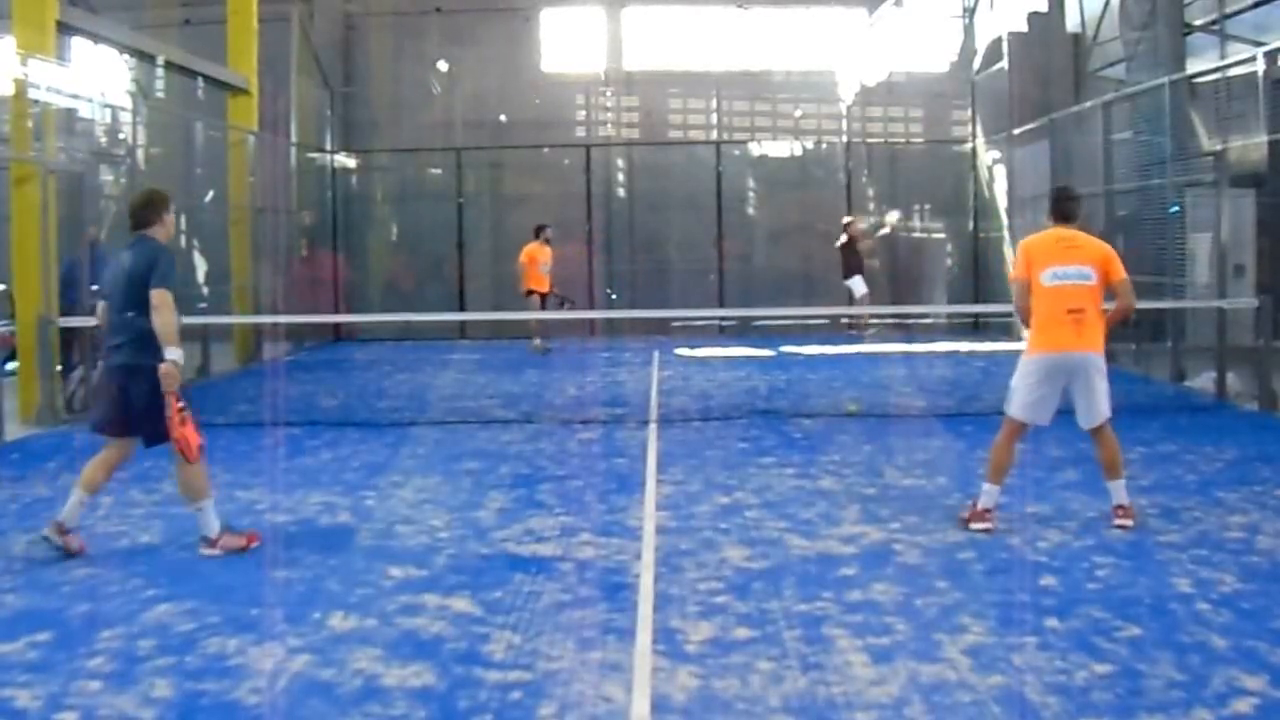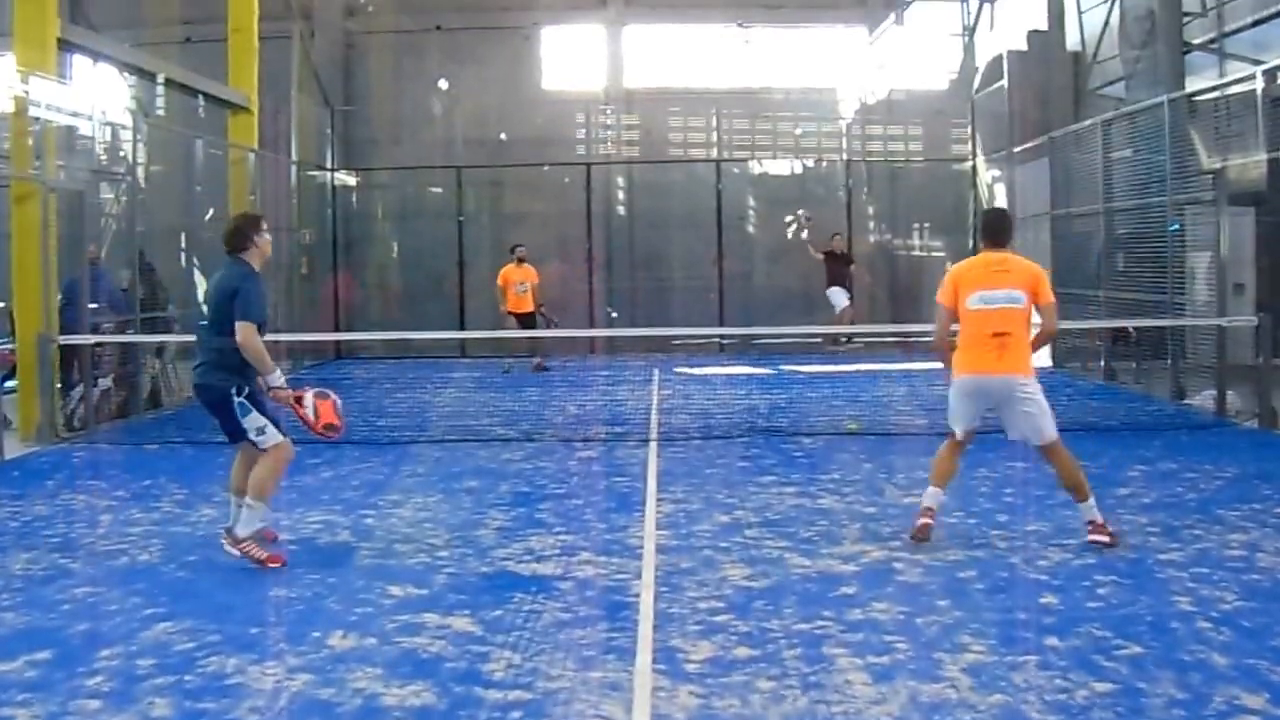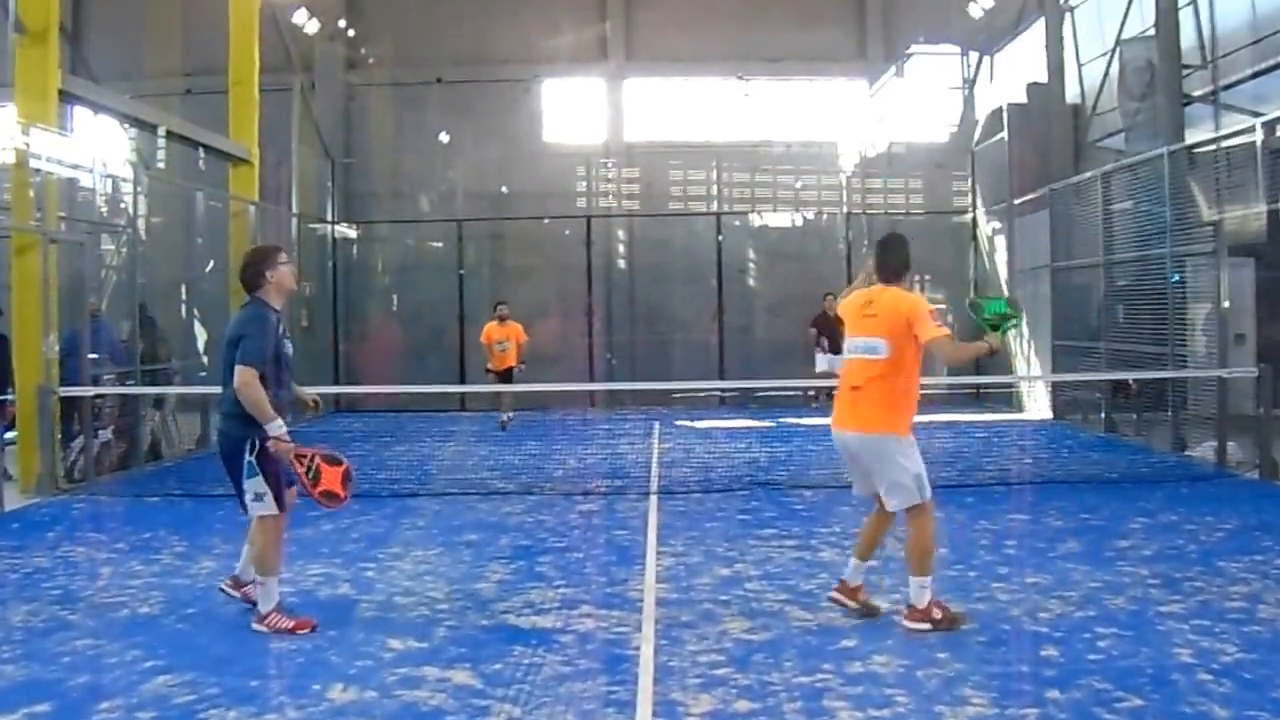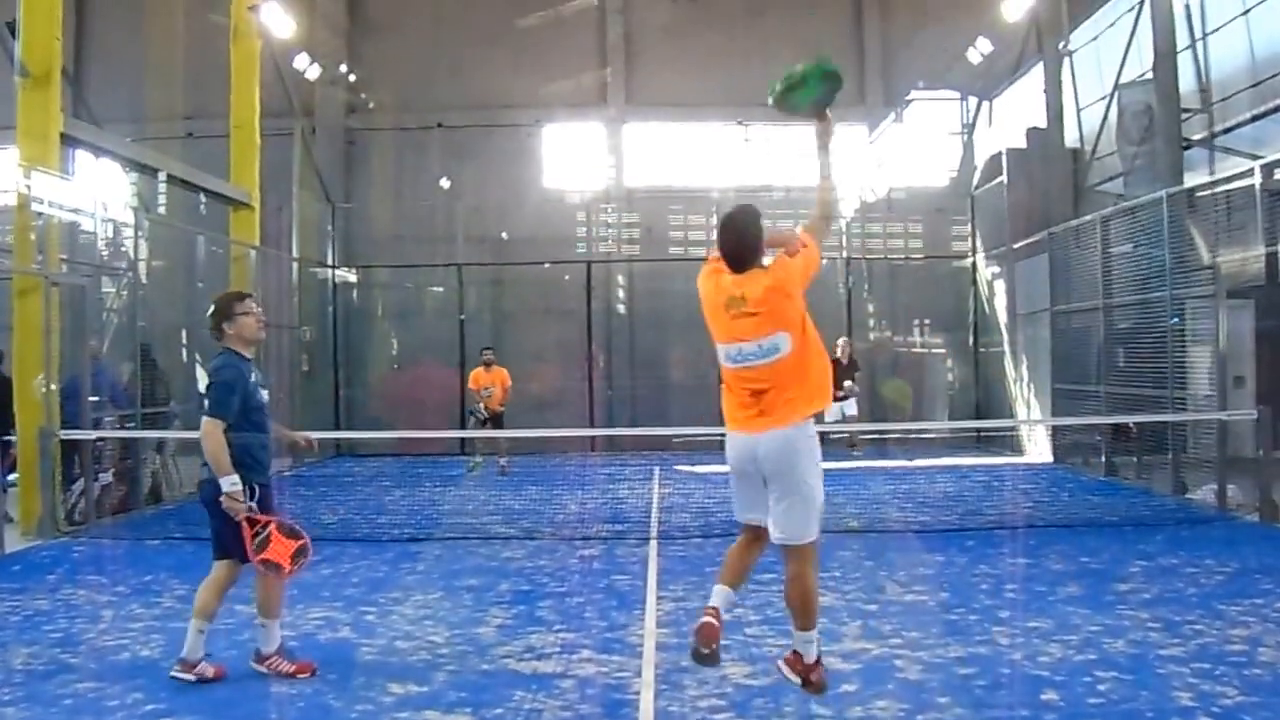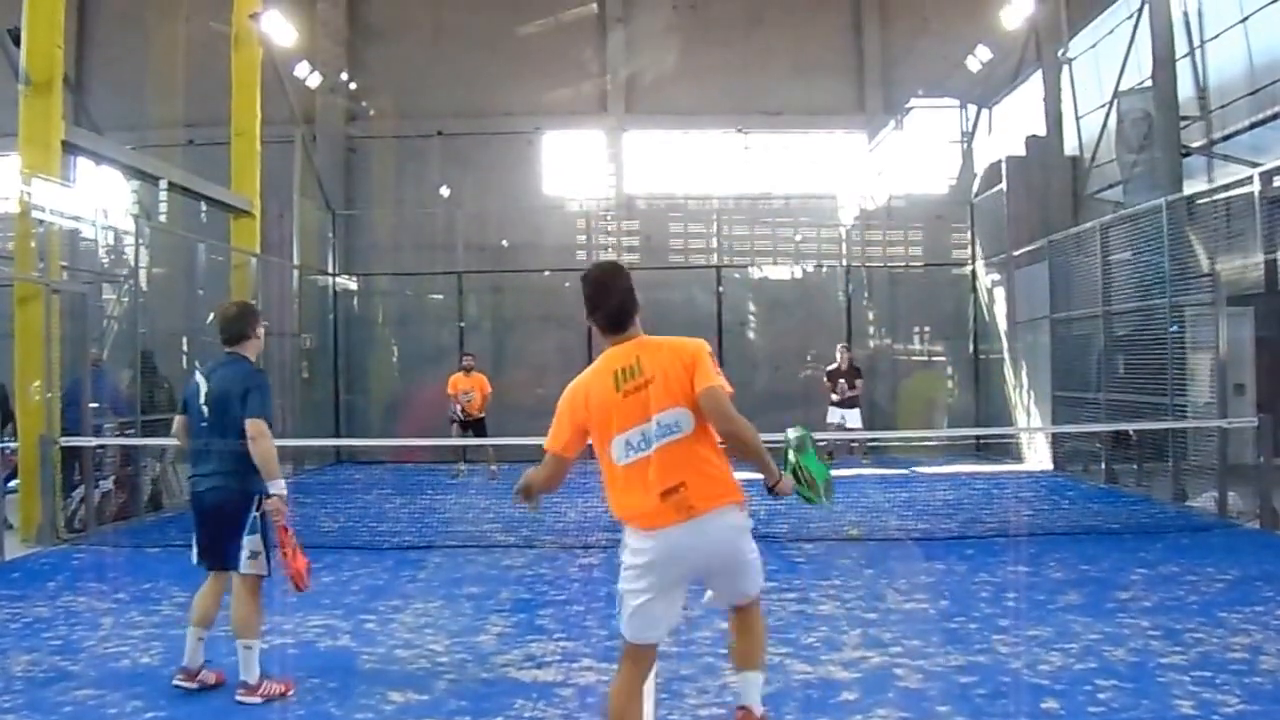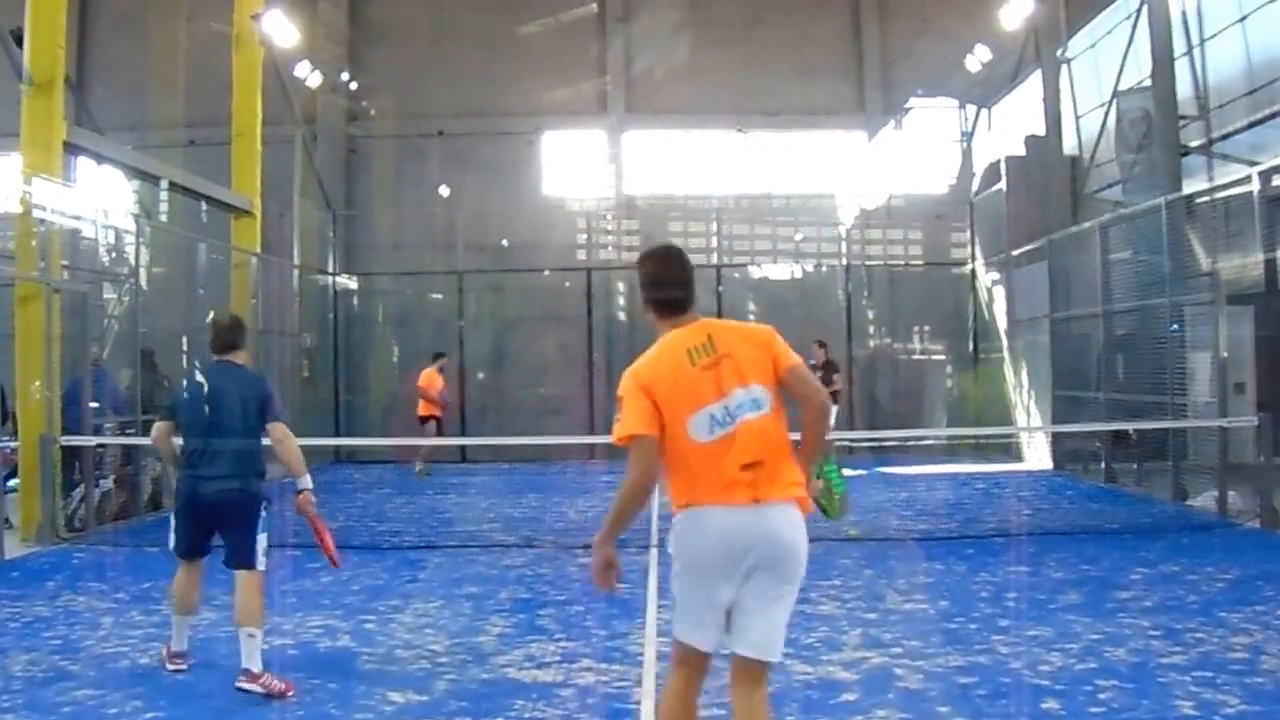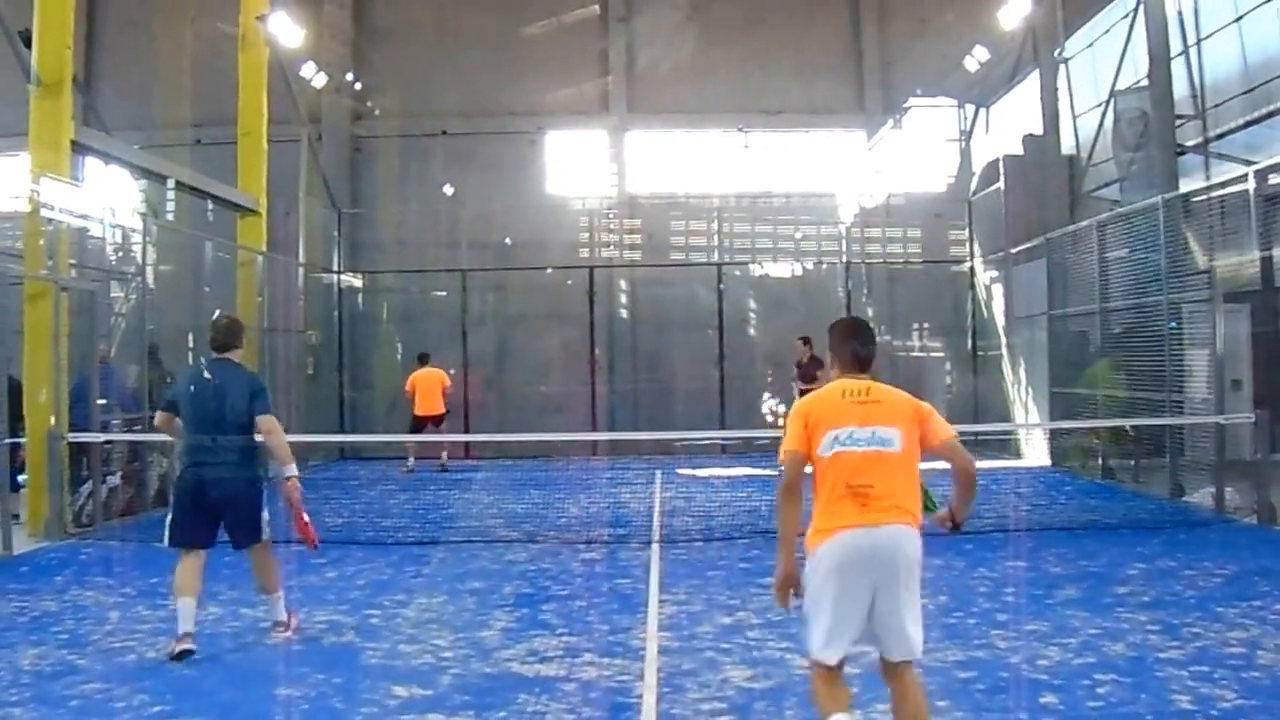
dt=0.5s
person 1, frame 1
left shoulder: (1030, 246)
right shoulder: (1102, 250)
left elbow: (1021, 302)
right elbow: (1127, 303)
left hip: (1042, 351)
right hip: (1087, 352)
left knee: (1011, 429)
right knee: (1101, 429)
left ankle: (984, 508)
right ankle: (1121, 506)
person 1, frame 2
left shoulder: (958, 272)
right shoulder: (1033, 272)
left elbow: (940, 332)
right elbow: (1051, 326)
left wrist: (952, 365)
left hip: (968, 374)
right hip: (1015, 375)
left knee: (955, 441)
right knee: (1054, 450)
left ankle: (927, 512)
right ankle: (1096, 523)
person 1, frame 3
left shoulder: (855, 302)
right shoulder: (912, 305)
right elbow: (946, 351)
left wrist: (865, 279)
right wrist: (987, 346)
left hip: (844, 428)
right hip: (882, 430)
left knee: (884, 509)
right knee: (920, 513)
left ankle: (850, 584)
right ankle: (921, 606)
person 1, frame 4
left shoulder: (710, 287)
right shoulder: (782, 281)
left elbow: (729, 248)
right elbow: (822, 214)
left wrist: (776, 238)
right wrist: (823, 149)
left hip: (741, 439)
right hip: (789, 437)
left knee: (753, 535)
right knee: (801, 553)
left ankle: (713, 612)
right ankle: (805, 656)
person 1, frame 5
left shoulder: (580, 392)
right shoulder: (690, 353)
left elbow: (548, 479)
right elbow: (730, 426)
left wrist: (525, 486)
right wrist: (774, 476)
left hip: (652, 540)
right hip: (717, 521)
left knee: (635, 663)
right knee: (746, 606)
person 1, frame 6
left shoulder: (642, 375)
right shoulder: (758, 336)
left elbow: (643, 477)
right elbow: (817, 402)
left wrist: (604, 542)
right wrist: (803, 468)
left hip: (706, 525)
right hip: (781, 521)
left knee: (688, 663)
right knee: (750, 680)
person 1, frame 7
left shoulder: (810, 405)
right shoulder: (913, 407)
left elbow: (790, 483)
right elbow: (965, 466)
left wrist: (786, 557)
right wrist: (958, 513)
left hip: (836, 544)
right hip: (897, 538)
left knee: (825, 671)
right knee: (899, 670)
person 2, frame 1
left shoulder: (120, 259)
right shoulder: (160, 254)
left elbow: (102, 314)
right elbow: (160, 305)
right wrist: (172, 356)
left hip: (117, 363)
right hip: (147, 365)
left knee: (118, 448)
left ankle: (64, 524)
right ankle: (212, 535)
person 2, frame 2
left shoulder: (223, 277)
right shoulder: (247, 279)
right elbow: (246, 337)
left wrist: (257, 375)
right wrist: (276, 380)
left hip: (215, 378)
right hip: (227, 382)
left knee: (252, 449)
right knee: (279, 448)
left ankle: (239, 526)
right ankle: (244, 534)
person 2, frame 3
left shoulder: (269, 317)
right shoulder: (257, 321)
right elbow: (244, 383)
left wrist: (297, 392)
right wrist: (277, 430)
left hip: (259, 433)
right hip: (249, 436)
left knee: (281, 503)
right knee: (272, 517)
left ankle: (242, 578)
right ankle: (268, 612)
person 2, frame 4
left shoulder: (243, 368)
right shoulder: (228, 371)
right elbow: (211, 432)
left wrist: (288, 435)
right wrist: (230, 487)
left hip: (249, 483)
right hip: (240, 487)
left knee: (227, 568)
left ankle: (190, 660)
right ankle: (269, 653)
person 2, frame 5
left shoulder: (203, 376)
right shoulder: (251, 376)
left elbow: (180, 428)
right elbow: (257, 435)
right wrist: (277, 488)
left hip: (203, 488)
right hip: (238, 491)
left knee: (218, 577)
right knee: (247, 582)
left ankle: (192, 666)
right ankle: (250, 682)
person 2, frame 6
left shoulder: (189, 384)
right shoulder: (255, 384)
left elbow: (158, 435)
right elbow: (280, 437)
left wrist: (181, 465)
right wrist: (304, 484)
left hip: (193, 489)
right hip: (242, 491)
left knee: (189, 565)
right knee: (248, 577)
left ankle: (177, 651)
right ankle: (252, 670)
person 2, frame 7
left shoulder: (188, 378)
right shoulder: (250, 381)
left elbow: (162, 421)
right elbow: (269, 428)
right wrist: (290, 473)
left hip: (194, 479)
right hip: (241, 480)
left knee: (190, 556)
right knee: (260, 548)
left ankle: (185, 632)
right ankle: (280, 619)
